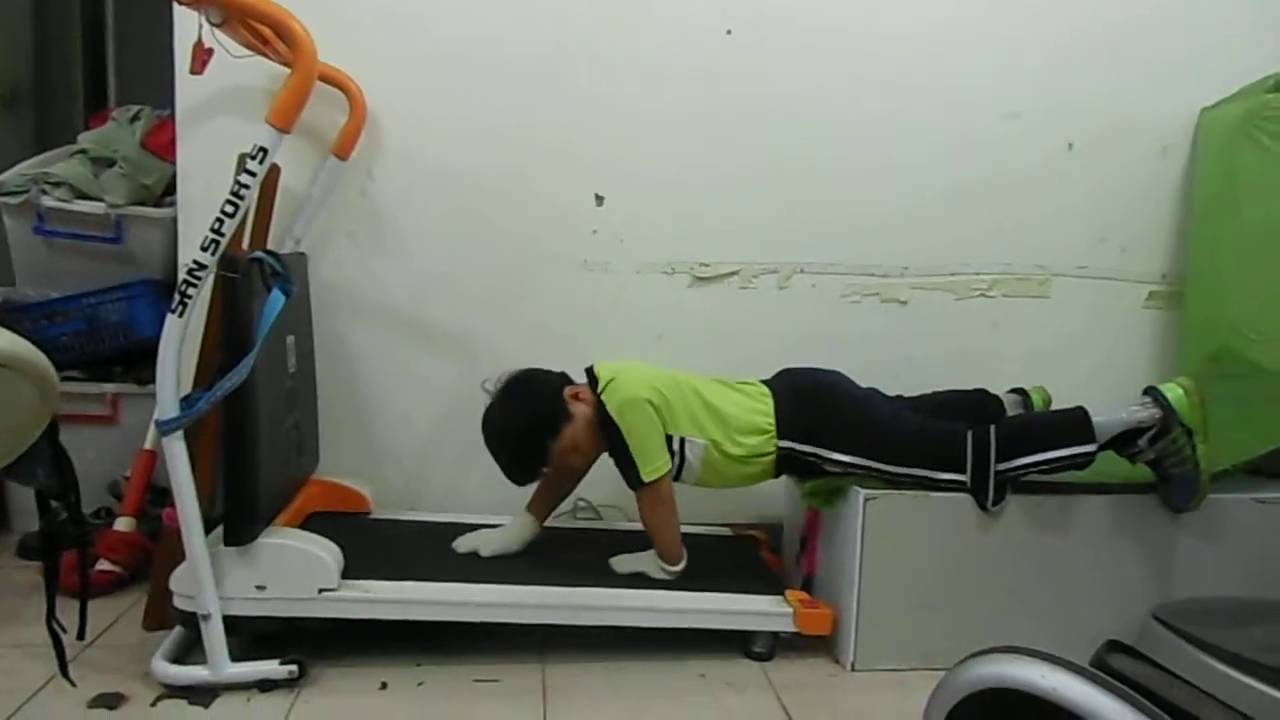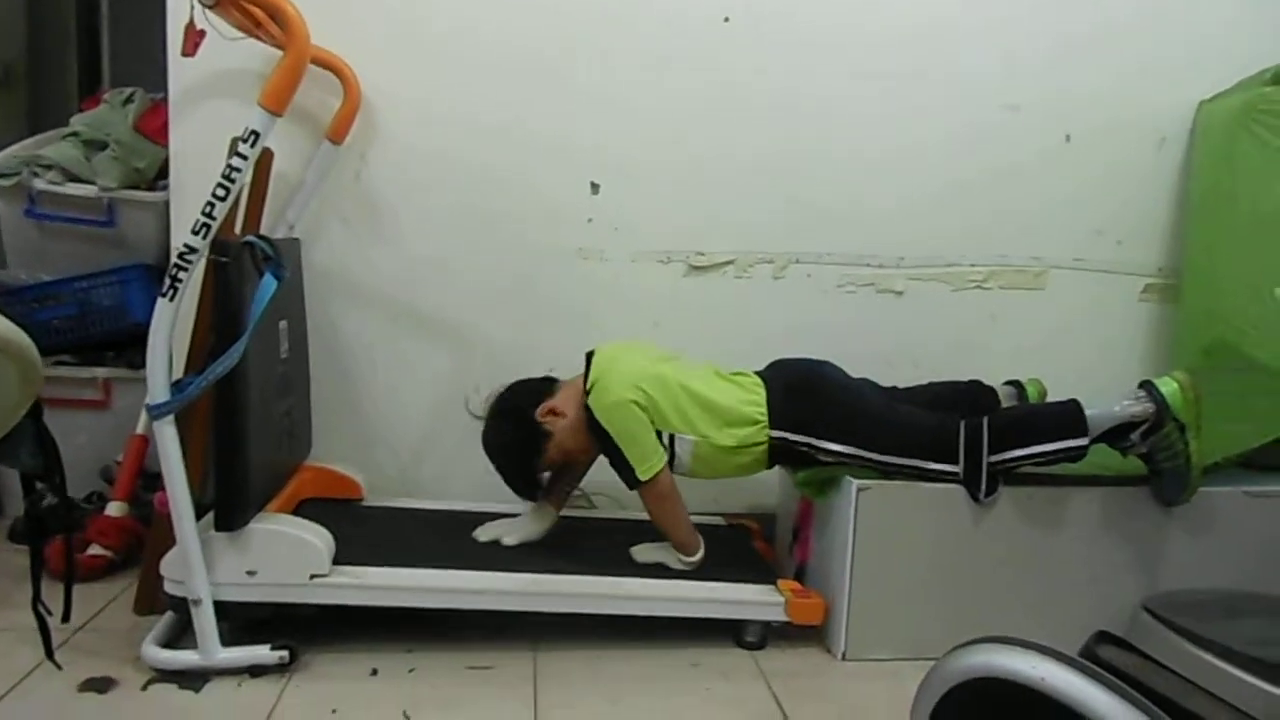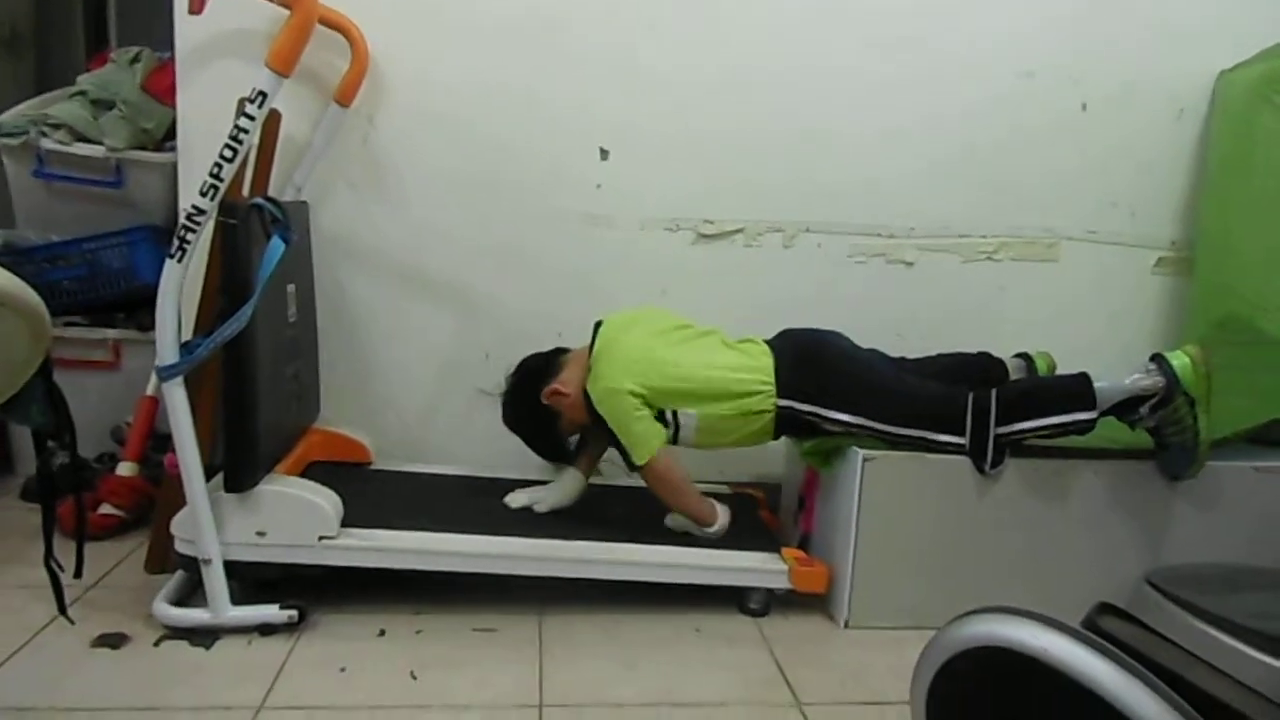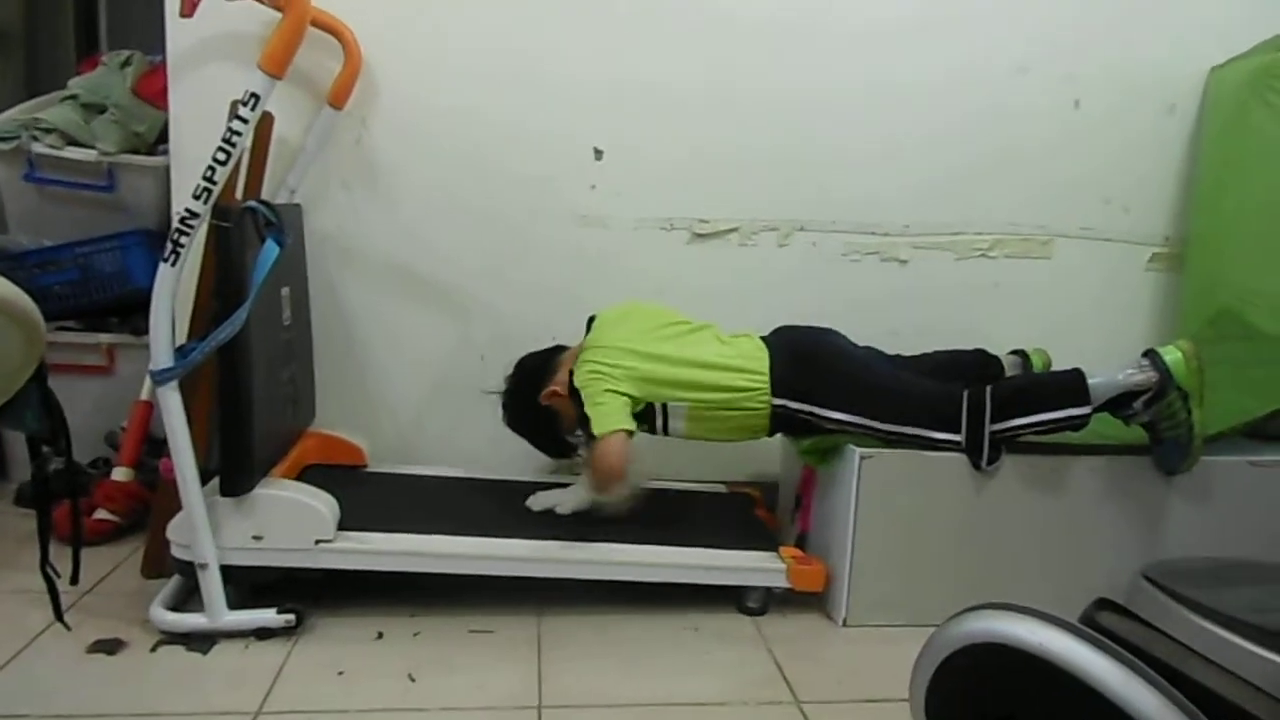
dt=0.4s
person 1, frame 1
left shoulder: (623, 401)
right shoulder: (598, 388)
left elbow: (657, 495)
right elbow: (563, 470)
left wrist: (666, 562)
right wrist: (521, 527)
left hip: (806, 425)
right hip: (793, 403)
left knee: (971, 458)
right knee: (909, 416)
left ankle: (1147, 418)
right ankle: (1011, 404)
person 1, frame 2
left shoulder: (611, 403)
right shoulder: (601, 366)
left elbow: (658, 488)
right elbow: (577, 459)
left wrist: (687, 553)
right wrist: (537, 516)
left hip: (798, 418)
right hip: (787, 390)
left knee: (964, 448)
right knee: (906, 406)
left ankle: (1141, 412)
person 1, frame 3
left shoulder: (611, 386)
right shoulder: (614, 331)
left elbow: (665, 476)
left wrist: (710, 520)
right wrist: (567, 483)
left hip: (803, 389)
right hip: (795, 357)
left knee: (970, 421)
right knee: (913, 380)
left ankle: (1153, 385)
person 1, frame 4
left shoulder: (597, 372)
right shoulder: (613, 324)
left elbow: (612, 462)
right elbow: (634, 408)
left wrist: (602, 493)
right wrist: (584, 490)
left hip: (799, 387)
right hip: (794, 353)
left knee: (966, 419)
right knee: (912, 375)
left ankle: (1144, 379)
